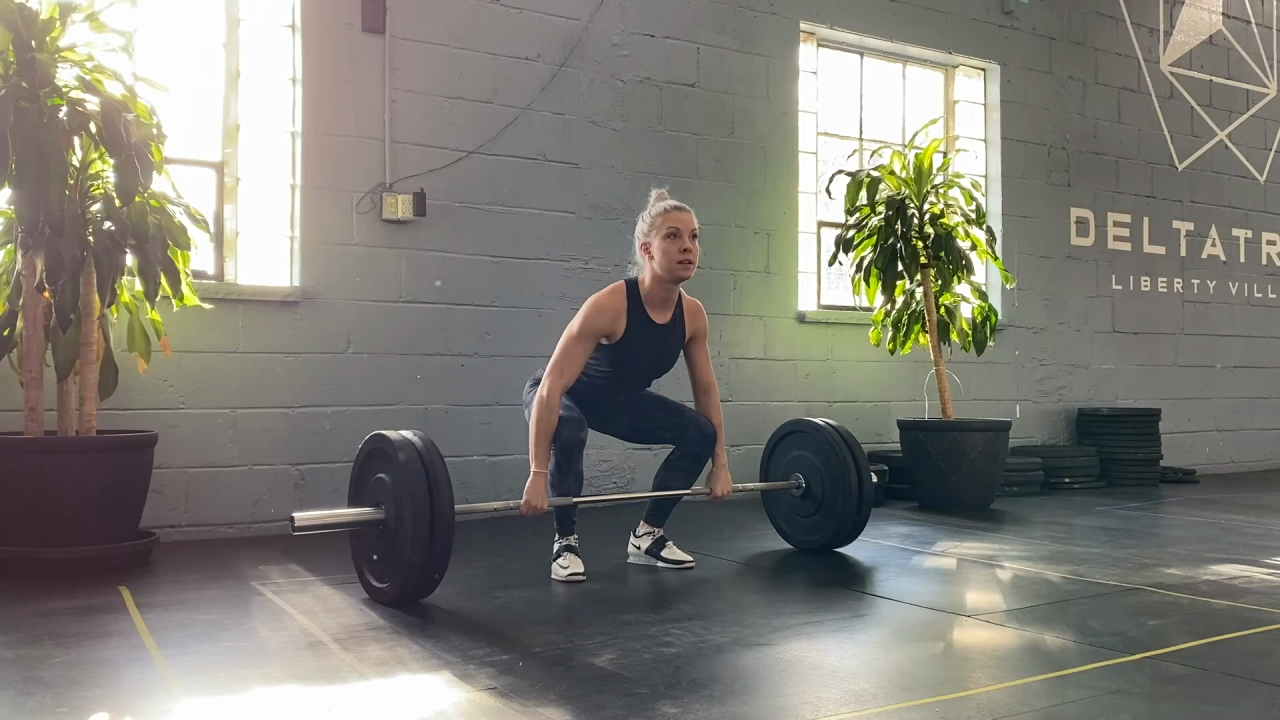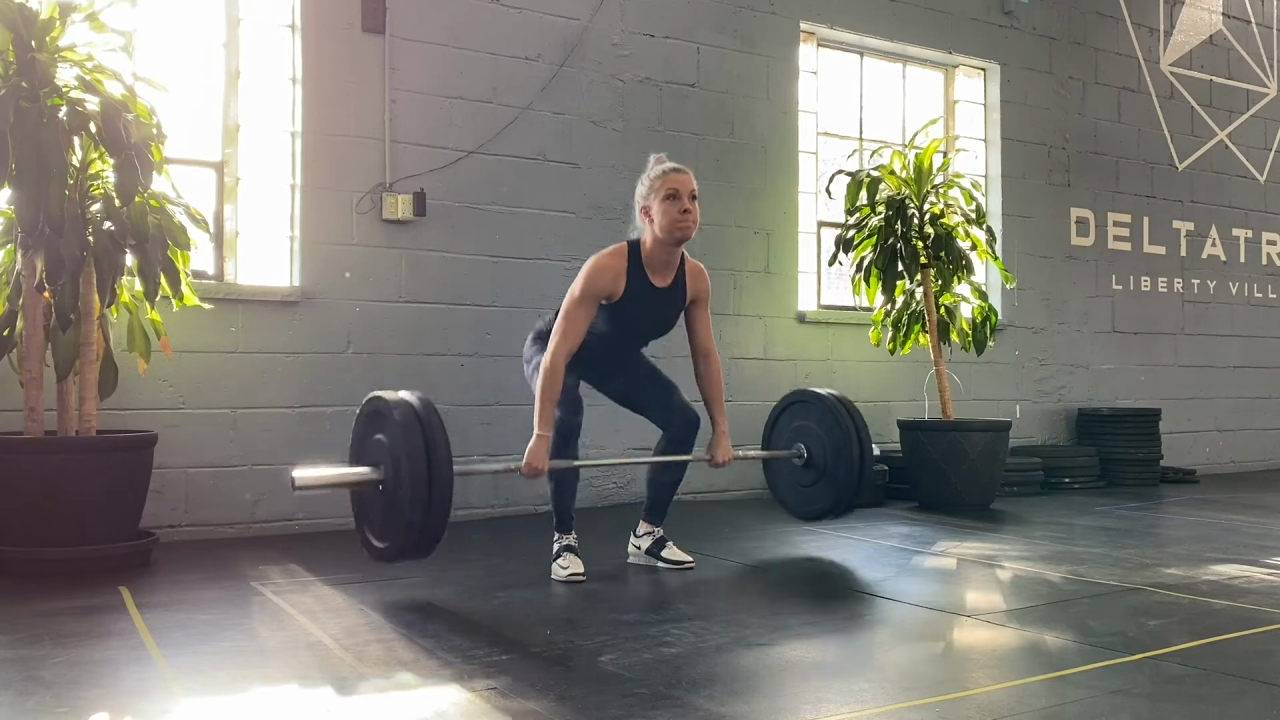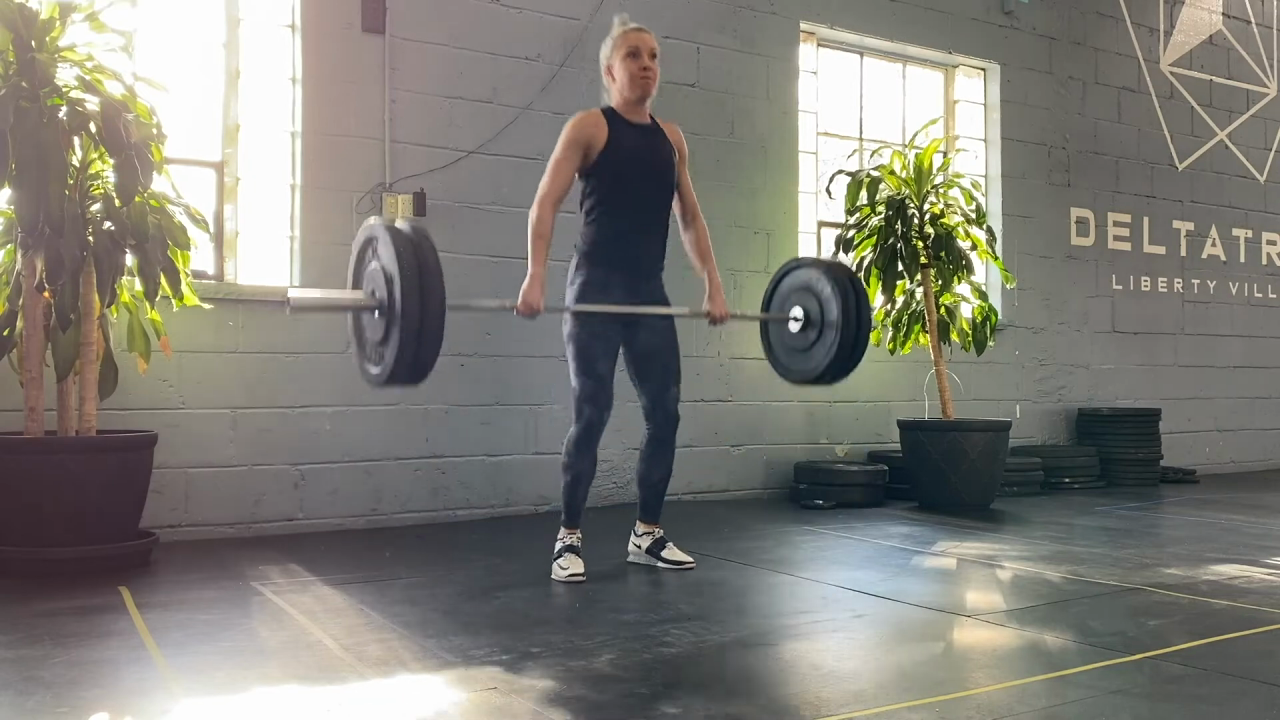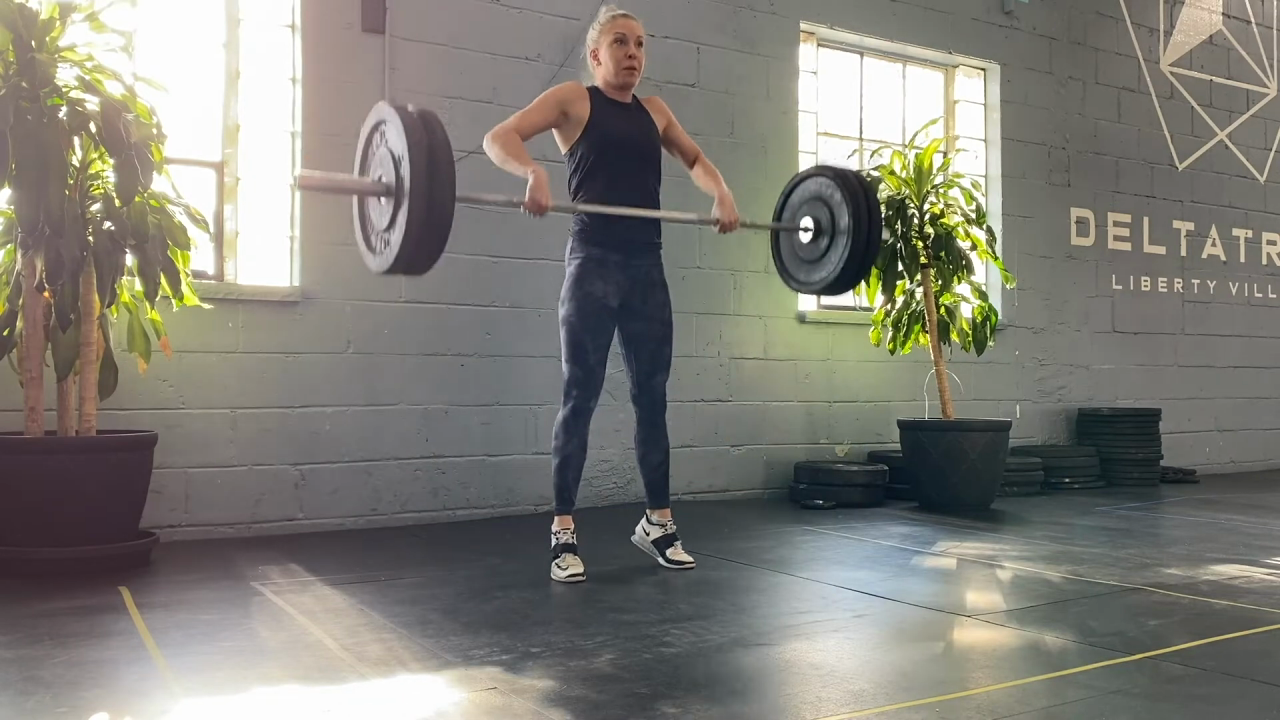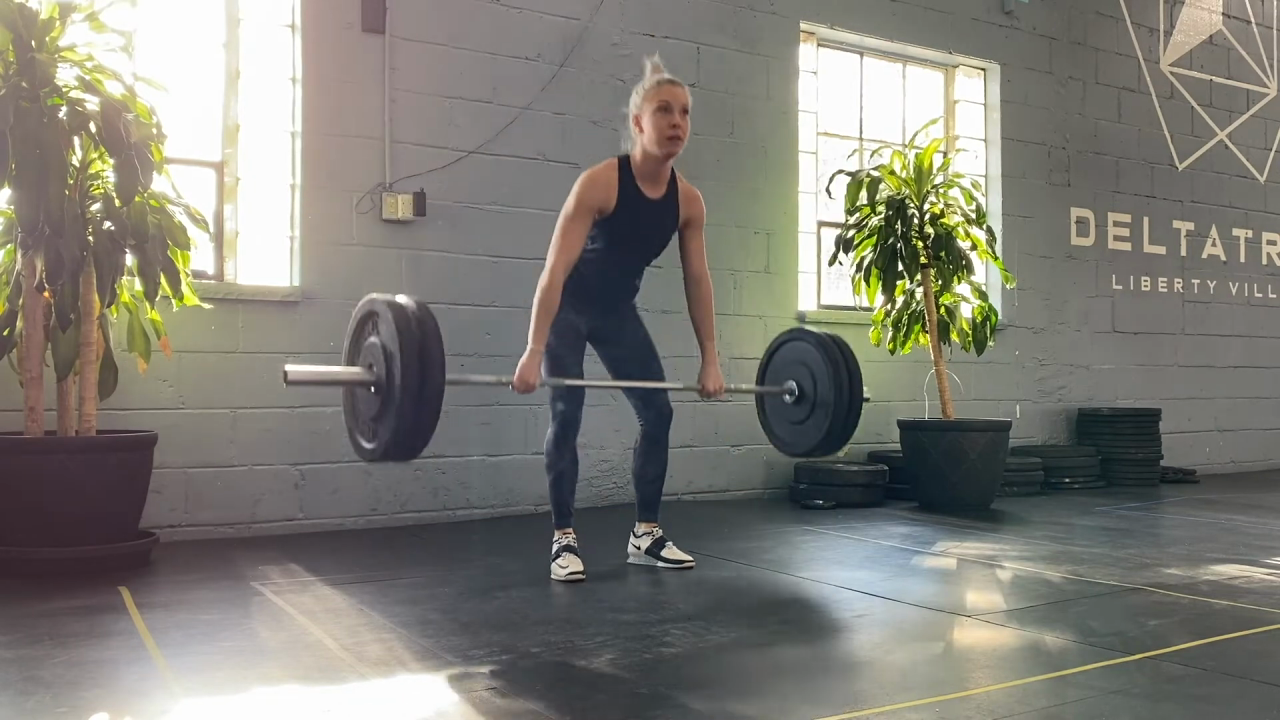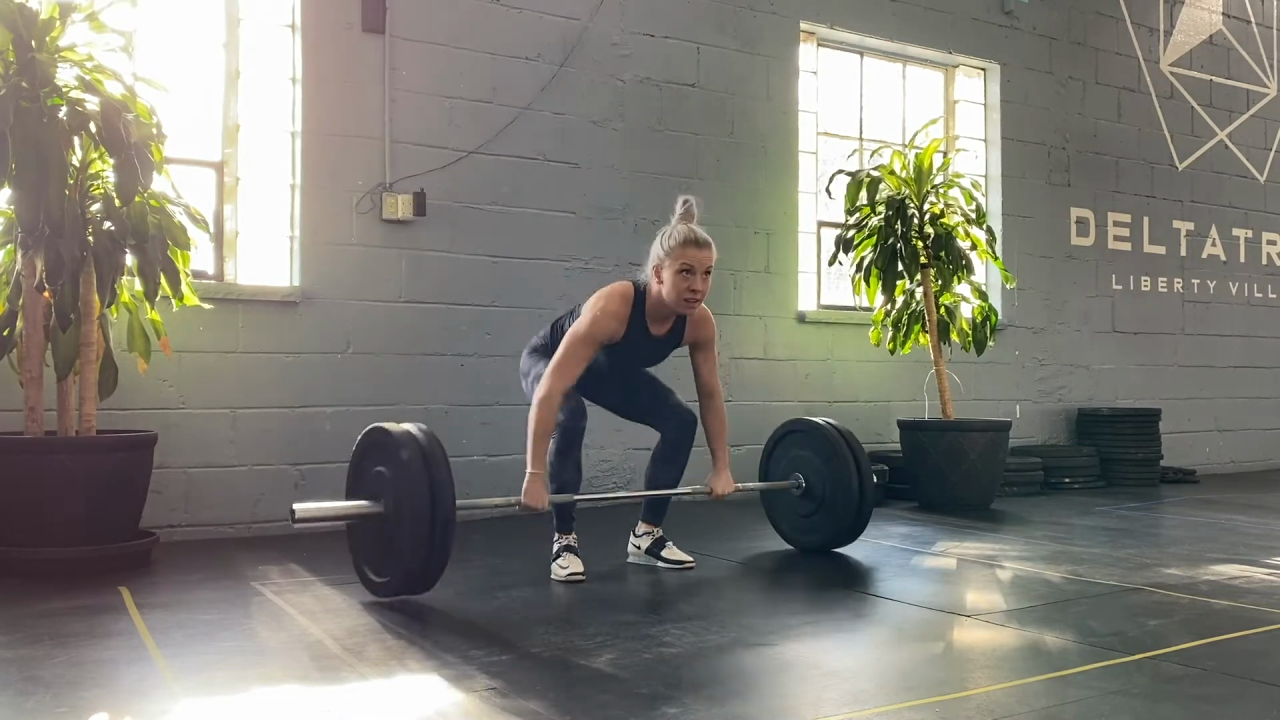
dt=0.5s
person 1, frame 1
left shoulder: (693, 314)
right shoulder: (607, 307)
left elbow: (706, 389)
right elbow: (550, 389)
left wrist: (721, 463)
right wrist: (537, 474)
left hip: (623, 401)
right hip: (570, 397)
left knee: (700, 432)
right knee: (568, 432)
left ankle: (648, 534)
right ankle: (565, 542)
person 1, frame 2
left shoulder: (695, 277)
right shoulder: (608, 267)
left elbow: (705, 355)
right elbow: (559, 354)
left wrist: (721, 432)
right wrist: (541, 437)
left hip: (618, 356)
right hip: (557, 350)
left knee: (683, 422)
right knee: (567, 421)
left ankle: (648, 535)
right ankle: (564, 542)
person 1, frame 3
left shoulder: (669, 137)
right shoulder: (590, 126)
left elbow: (689, 217)
right elbow: (545, 203)
left wrist: (713, 284)
right wrist: (536, 277)
left hip: (647, 294)
right hip: (595, 287)
left knee: (664, 415)
right knee: (592, 412)
left ankle: (646, 534)
right ankle: (568, 538)
person 1, frame 4
left shoulder: (655, 111)
right shoulder: (571, 100)
left elbow: (695, 159)
right elbow: (497, 138)
left wrist: (721, 194)
right wrist: (533, 172)
left hip: (648, 269)
right hip: (594, 266)
left knee: (652, 399)
right knee: (580, 398)
left ankle: (658, 523)
right ankle: (564, 532)
person 1, frame 5
left shoulder: (688, 199)
right shoulder: (599, 181)
left elbow: (697, 281)
right elbow: (556, 269)
left wrist: (710, 360)
right wrist: (534, 352)
left hip: (619, 309)
right hip: (569, 306)
left knee: (657, 411)
right knee: (567, 413)
left ankle: (646, 533)
right ankle: (563, 539)
person 1, frame 6
left shoulder: (699, 322)
right shoulder: (611, 308)
left elbow: (710, 396)
right elbow: (548, 392)
left wrist: (721, 468)
right wrist: (535, 475)
left hip: (614, 368)
right hip: (550, 357)
left knee: (681, 421)
right knee: (570, 419)
left ankle: (647, 534)
right ankle: (564, 541)
